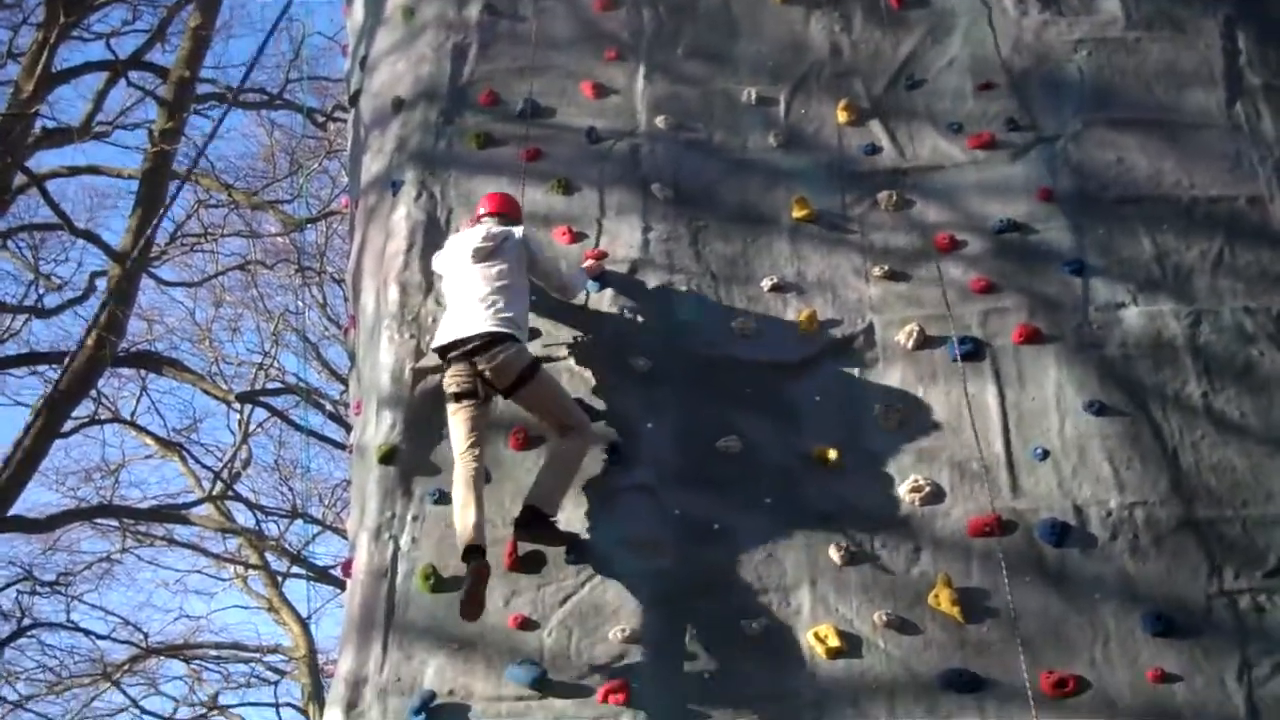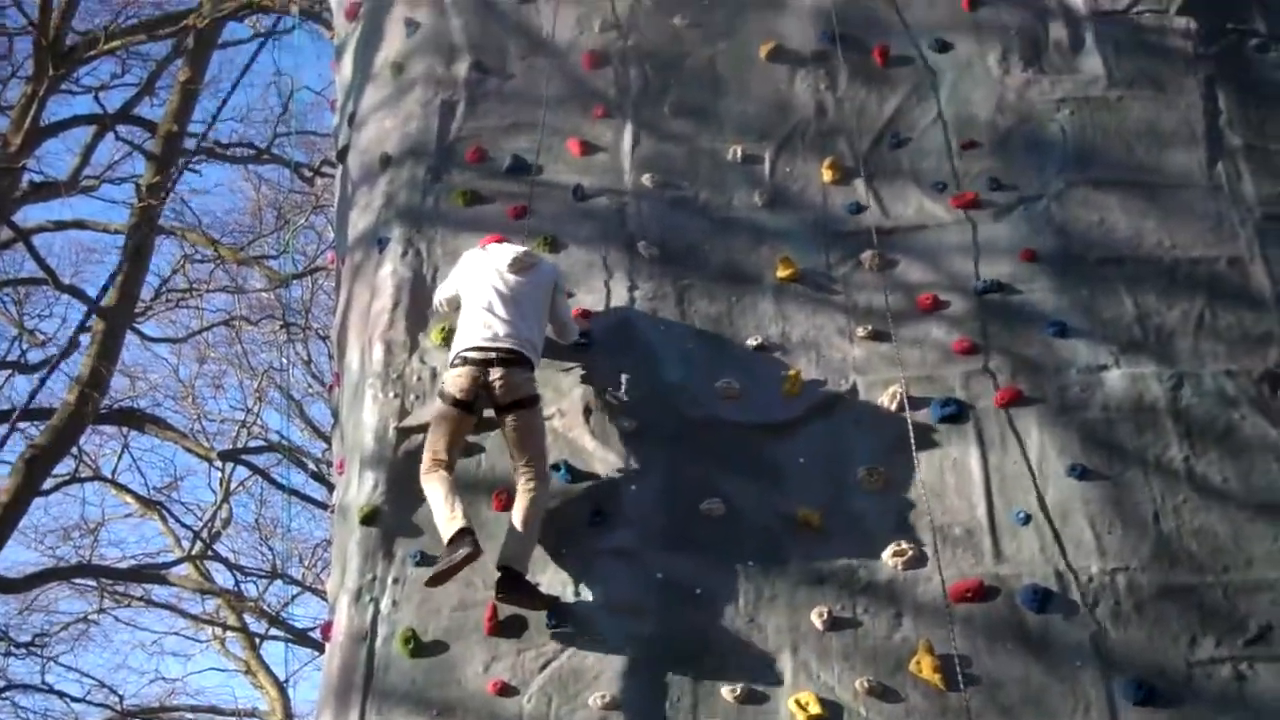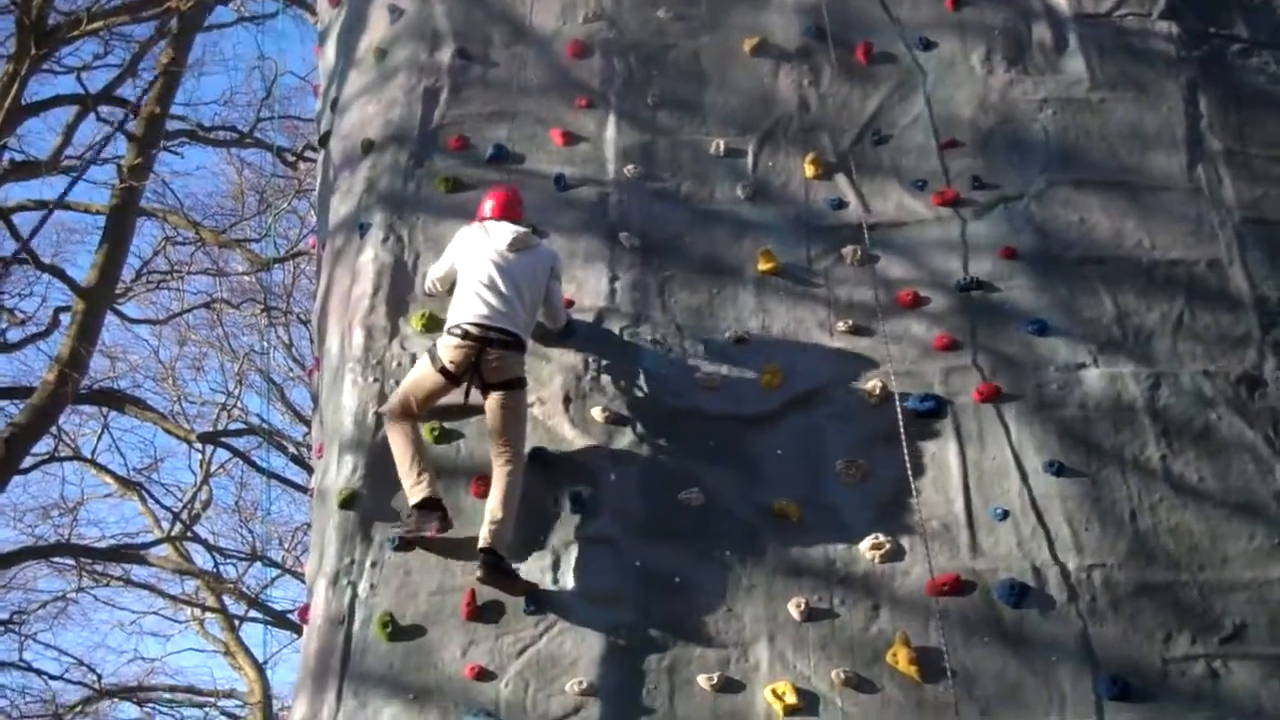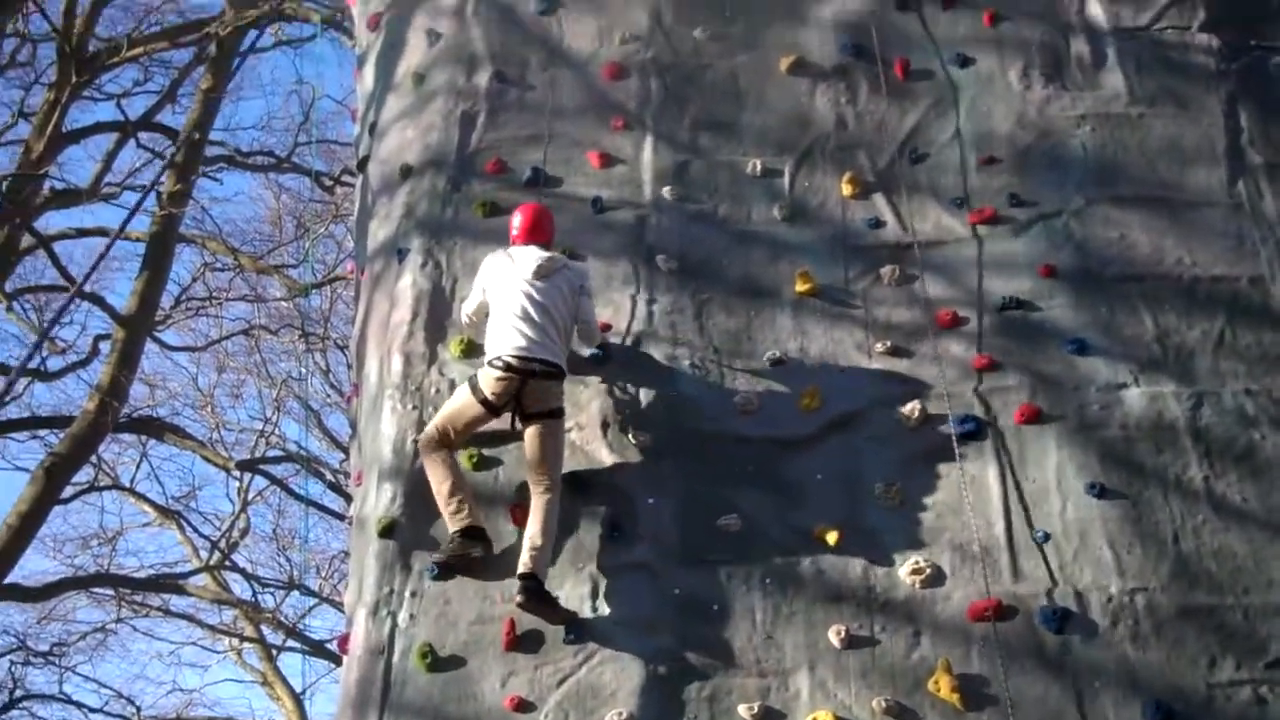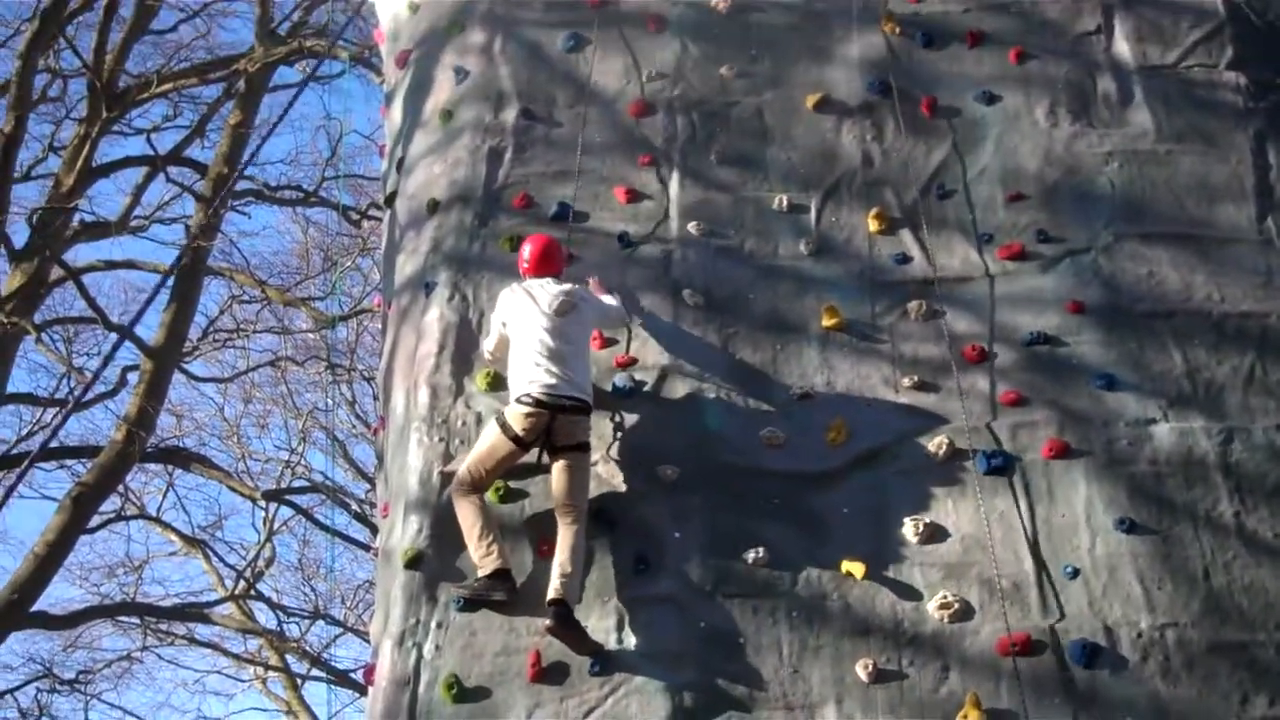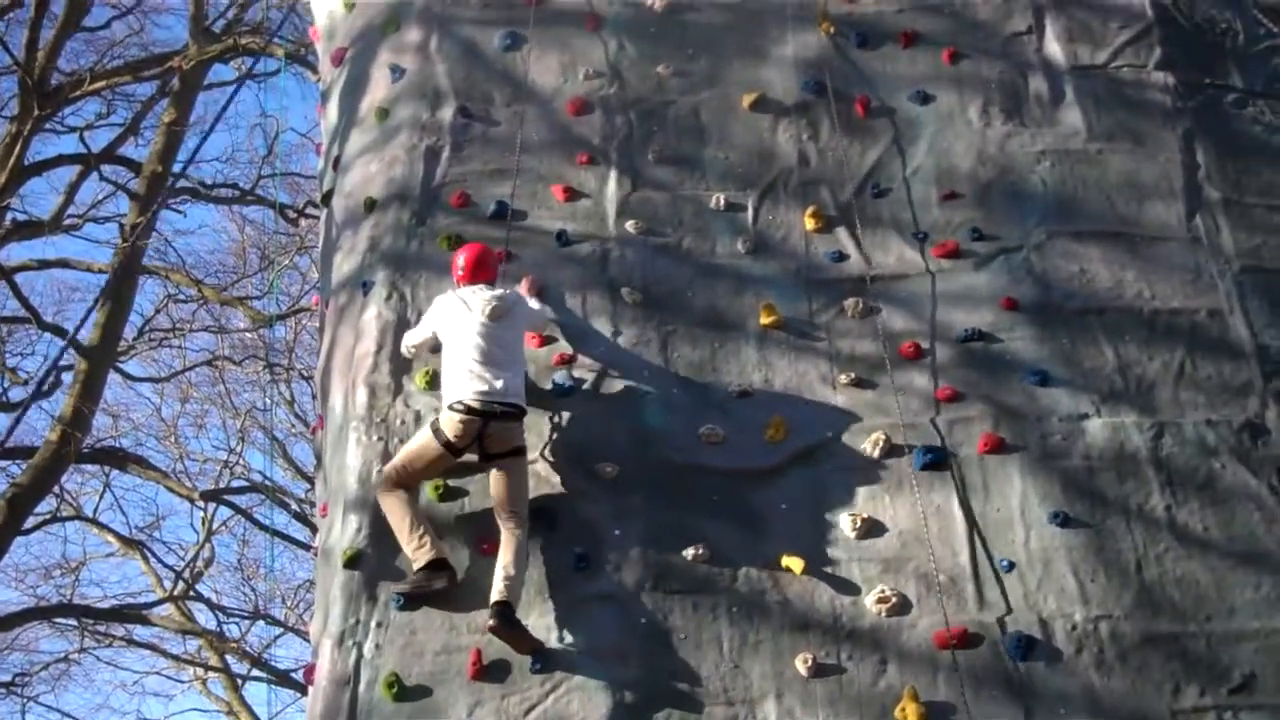
dt=0.5s
person 1, frame 1
left shoulder: (454, 245)
right shoulder: (518, 239)
right elbow: (567, 288)
right wrist: (586, 273)
left hip: (456, 361)
right hip: (502, 350)
left knee: (468, 459)
right knee: (576, 430)
left ankle: (473, 551)
right ankle: (534, 518)
person 1, frame 2
left shoulder: (474, 257)
right shoulder: (548, 270)
left elbow: (441, 301)
right elbow: (568, 334)
right wrist: (578, 324)
left hip: (466, 366)
right hip: (514, 371)
left knee: (435, 467)
right knee: (532, 477)
left ankle: (459, 537)
right ankle: (510, 574)
person 1, frame 3
left shoulder: (470, 234)
right shoulder: (546, 255)
left elbow: (433, 283)
right elbow: (557, 321)
right wrist: (564, 318)
left hip: (460, 339)
right hip: (506, 351)
left knee: (398, 413)
right knee: (507, 459)
left ankle: (427, 505)
right ankle: (493, 553)
person 1, frame 4
left shoulder: (495, 262)
right shoulder: (574, 273)
left elbow: (469, 319)
right elbow: (590, 335)
right wrist: (599, 343)
left hip: (501, 371)
right hip: (547, 380)
left knee: (433, 443)
right knee: (545, 487)
left ankle: (468, 532)
right ankle: (531, 579)
person 1, frame 5
left shoulder: (511, 297)
right shoulder: (585, 299)
left elbow: (492, 354)
right elbow: (620, 316)
left hip: (528, 407)
right hip: (575, 414)
left knee: (465, 486)
right knee: (571, 518)
left ankle: (494, 573)
right ankle: (561, 605)
person 1, frame 6
left shoulder: (446, 304)
right shoulder: (514, 303)
left elbow: (409, 346)
right elbow: (542, 321)
left hip: (460, 414)
right hip: (507, 420)
left knee: (391, 482)
right knee: (513, 522)
left ankle: (431, 564)
right ankle: (503, 607)
